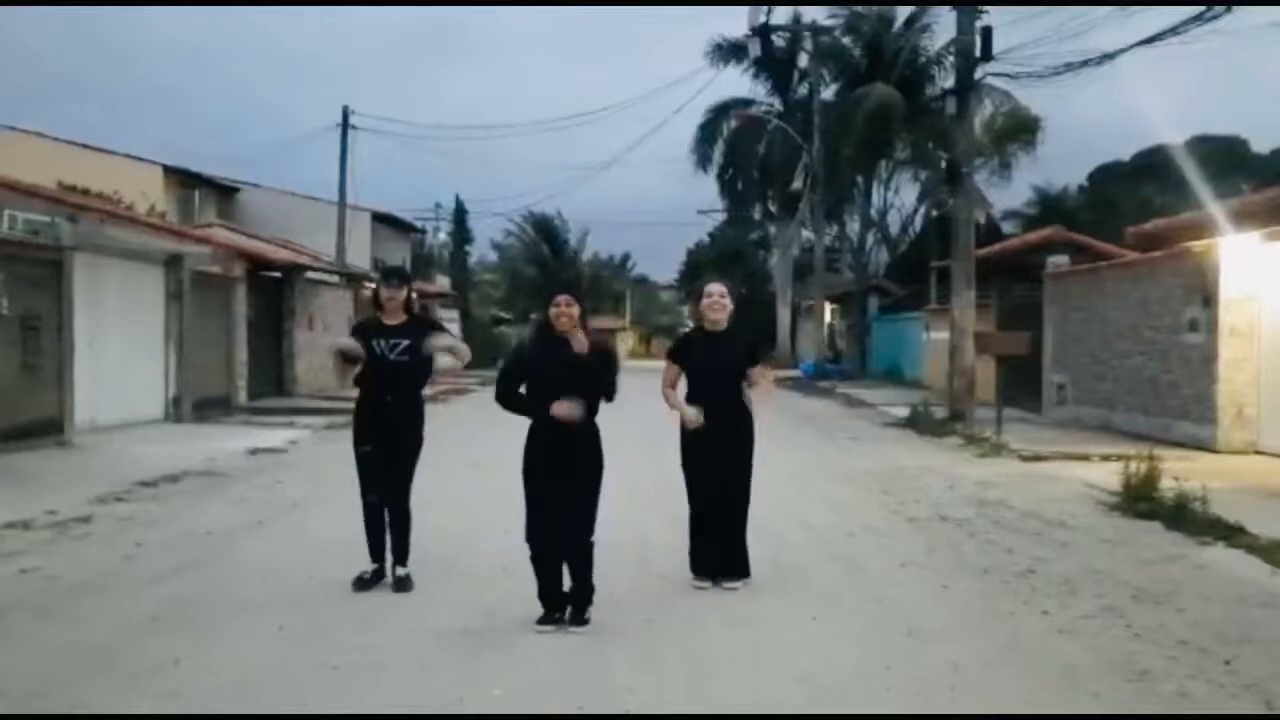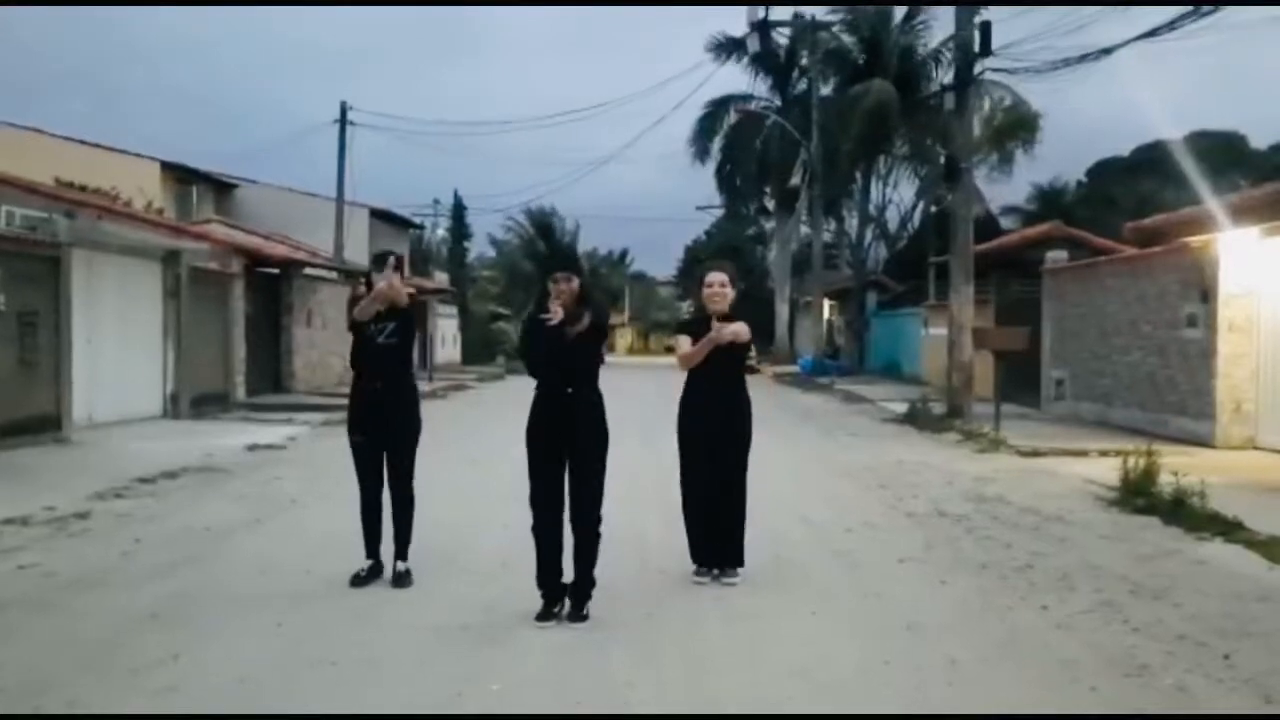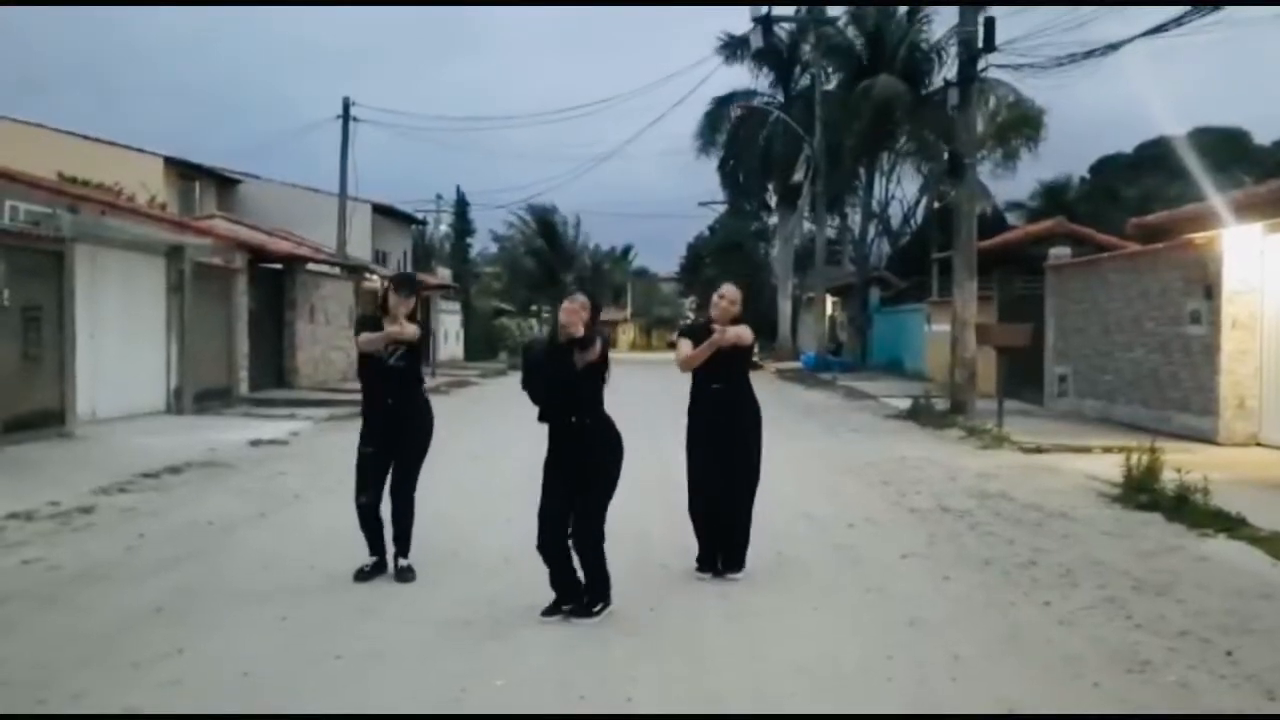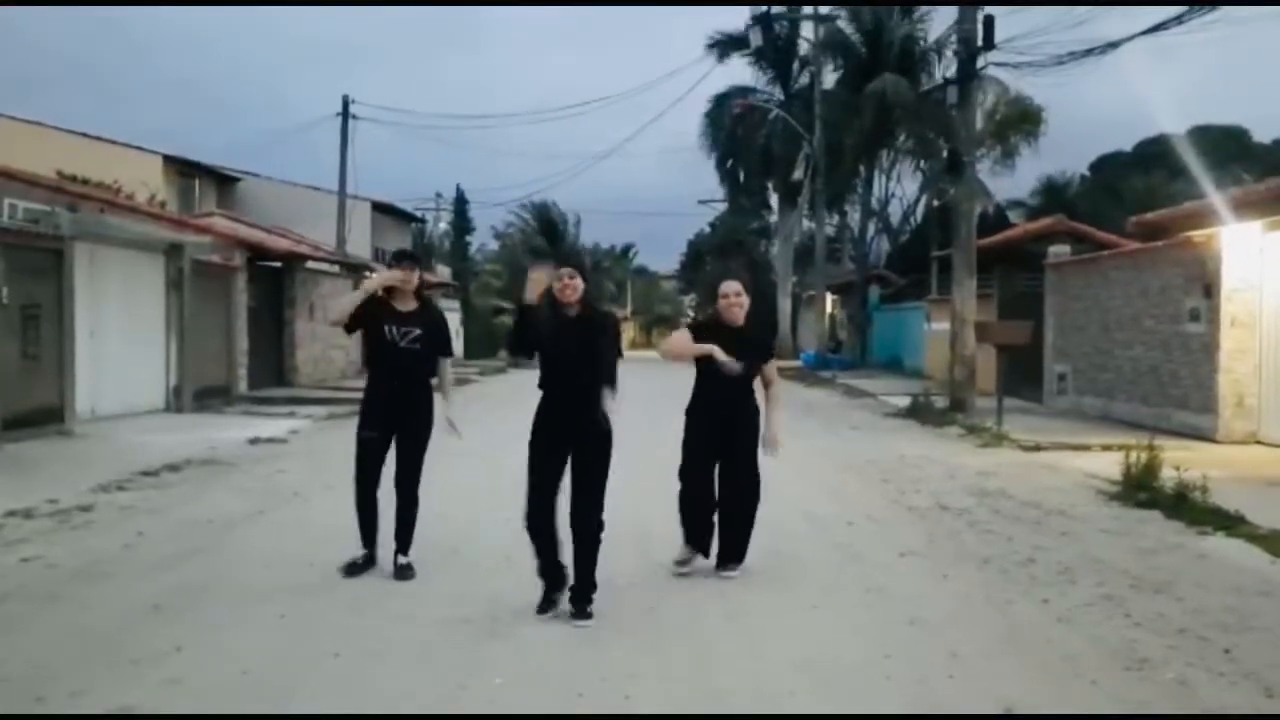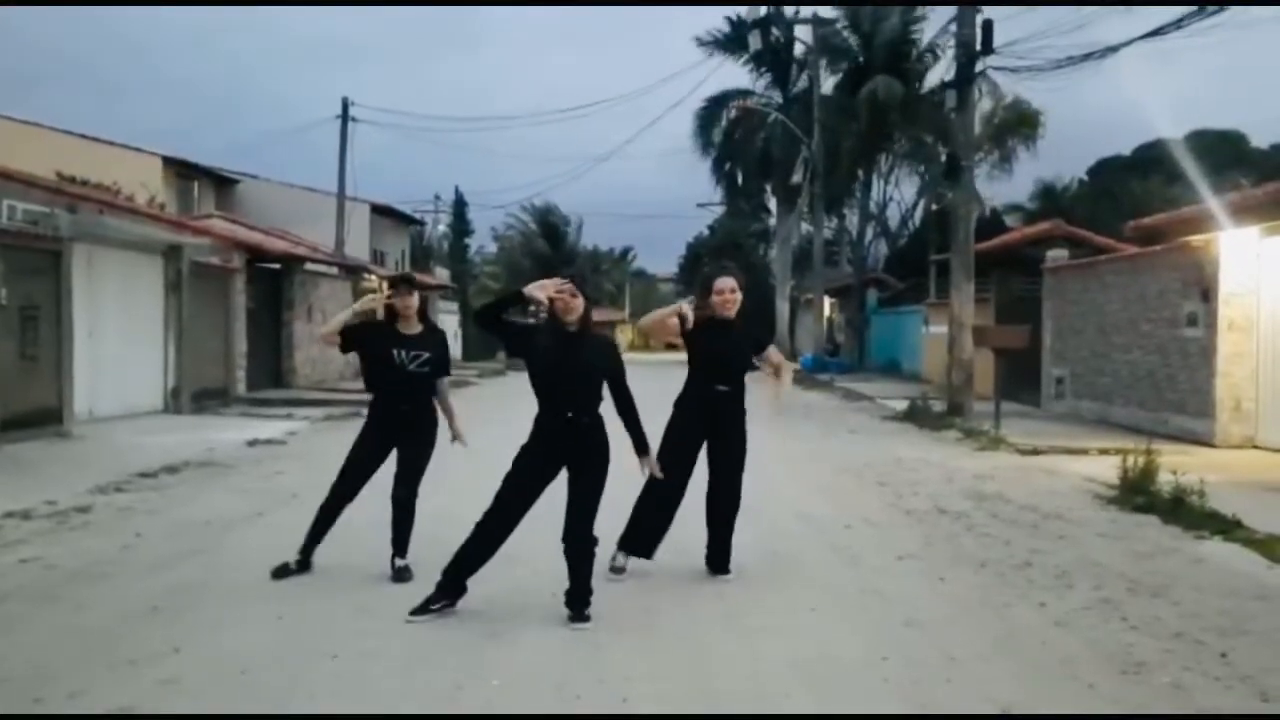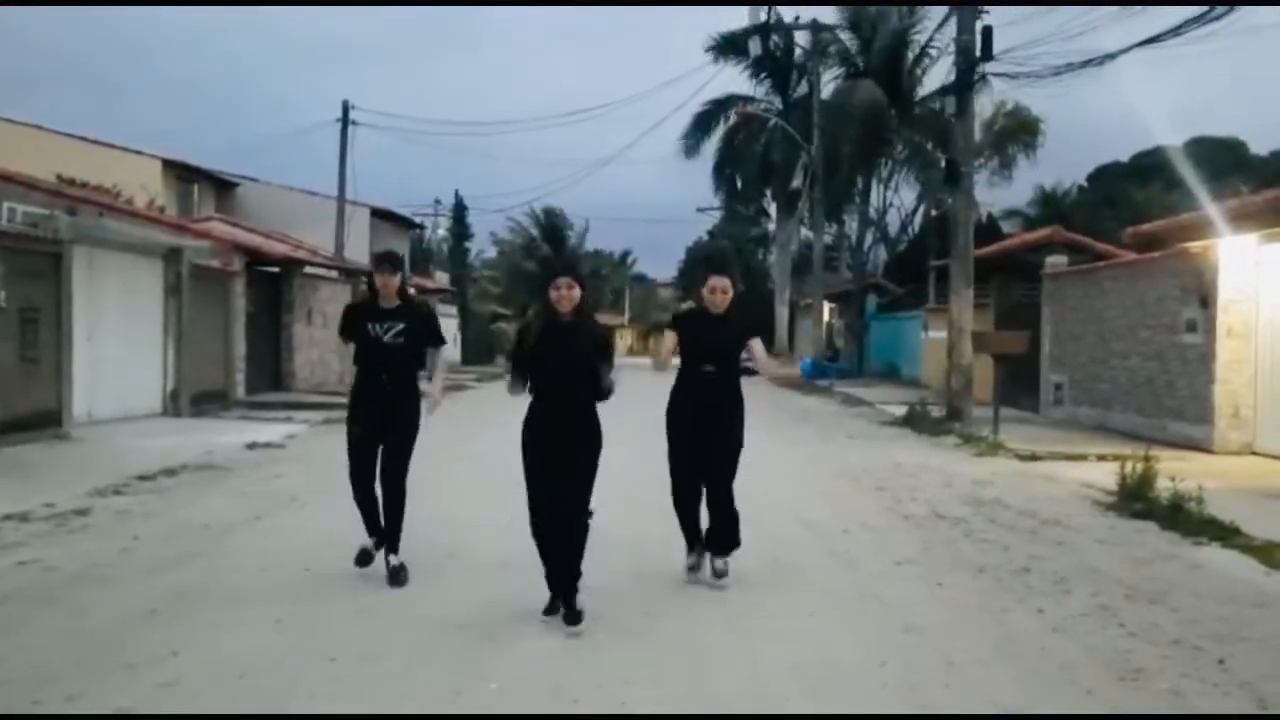
dt=0.5s
person 1, frame 1
left shoulder: (598, 351)
right shoulder: (530, 350)
left elbow: (606, 391)
right elbow: (504, 394)
left wrist: (586, 356)
right wrist: (548, 408)
left hip: (583, 448)
right hip: (542, 448)
left knee: (577, 533)
right knee: (541, 531)
left ankle: (580, 603)
right ankle: (552, 602)
person 1, frame 2
left shoulder: (593, 315)
right shoulder: (537, 320)
left elbow: (592, 329)
right elbow: (534, 366)
left wrist: (565, 321)
right wrist: (564, 332)
left hip: (586, 414)
right hip: (547, 414)
left knee: (585, 509)
right knee: (545, 508)
left ankle: (581, 596)
right ankle: (551, 595)
person 1, frame 3
left shoulder: (593, 346)
right shoulder: (538, 351)
right elbow: (538, 393)
left wrist: (579, 337)
right wrist: (573, 364)
left hip: (599, 445)
right hip: (561, 445)
left knee: (586, 529)
right knee: (549, 532)
left ankle: (598, 595)
right ankle: (567, 592)
person 1, frame 4
left shoulder: (603, 322)
right shoulder: (540, 321)
left elbow: (609, 361)
right elbow: (520, 349)
left wrist: (607, 391)
right wrist: (527, 303)
left hip: (591, 422)
right hip: (550, 418)
left knee: (587, 515)
right knee: (538, 511)
left ankle: (582, 597)
right ankle: (552, 581)
person 1, frame 5
left shoulder: (603, 347)
right shoulder: (536, 338)
left elbow: (622, 397)
right elbow: (484, 317)
left wrist: (642, 449)
right wrist: (525, 294)
left hip: (589, 441)
right hip: (547, 436)
left knee: (579, 531)
right knee: (500, 514)
left ankle: (579, 602)
right ankle: (449, 588)
person 1, frame 6
left shoulder: (596, 334)
right shoulder: (531, 332)
left elbow: (602, 390)
right elbow: (519, 380)
left wrist: (606, 380)
right wrist: (516, 380)
left hip: (580, 431)
right hip: (540, 428)
left knee: (574, 513)
right knee: (542, 517)
left ankle: (570, 597)
right ankle: (558, 590)
person 2, frame 1
left shoulder: (422, 326)
right shoulder: (365, 328)
left elbow: (465, 356)
left wrist: (449, 344)
right wrist: (343, 351)
left hip: (407, 419)
right hip: (370, 420)
left knee: (398, 496)
right knee: (372, 497)
left ankle: (401, 566)
right ankle: (376, 565)
person 2, frame 2
left shoulder: (405, 305)
right shoulder: (361, 301)
left elbow: (399, 296)
right elbow: (360, 315)
left wrist: (391, 288)
right wrist: (374, 294)
left hip: (401, 404)
right hip: (364, 404)
left knee: (401, 485)
right knee: (369, 488)
left ankle: (401, 560)
right ankle: (372, 560)
person 2, frame 3
left shoulder: (417, 329)
right shoulder: (368, 323)
left elbow: (411, 332)
right elbow: (363, 345)
left wrist: (402, 331)
right wrist: (387, 333)
left hip: (413, 421)
right hip: (376, 422)
left knee: (402, 493)
right knee: (366, 499)
left ankle: (402, 557)
right ankle: (377, 556)
person 2, frame 4
left shoulder: (432, 316)
right shoulder: (374, 308)
left elbow: (443, 364)
right elbow: (336, 318)
left wrist: (446, 406)
right wrist: (369, 287)
left hip: (417, 405)
right hip: (378, 402)
left knee: (408, 483)
right knee: (366, 480)
left ankle: (402, 554)
right ankle: (367, 551)
person 2, frame 5
left shoulder: (436, 337)
right shoulder: (375, 333)
left elbow: (440, 384)
right elbow: (325, 335)
left wrist: (453, 422)
right wrist: (359, 308)
left hip: (420, 426)
right hip: (381, 421)
left knee: (404, 494)
right knee: (342, 489)
left ankle: (400, 558)
right ankle: (304, 556)
person 2, frame 6
left shoulder: (419, 314)
right shoulder: (357, 311)
left elbow: (435, 352)
left wrist: (437, 383)
right wrist: (349, 372)
left hip: (404, 402)
right hip: (365, 401)
left knee: (394, 478)
right knee: (360, 477)
left ankle: (394, 553)
right ankle: (374, 537)
person 3, frame 1
left shoulder: (744, 343)
right shoulder: (687, 343)
left elbow: (760, 383)
right elbow: (668, 387)
left wrist: (753, 397)
right wrist: (682, 409)
left hip: (736, 430)
right hip: (698, 430)
left knee: (734, 497)
right knee: (702, 497)
left ankle: (731, 568)
right ankle: (704, 567)
person 3, frame 2
left shoulder: (739, 326)
right shoulder: (690, 326)
left elbow: (741, 333)
right elbow: (684, 360)
left wrist: (727, 333)
right wrist: (711, 338)
left hip: (733, 411)
right hip: (695, 411)
left knee: (730, 484)
right knee: (697, 485)
left ankle: (729, 561)
right ankle: (703, 559)
person 3, frame 3
left shoulder: (743, 331)
right shoulder: (691, 331)
left elbow: (741, 335)
right elbow: (684, 363)
left wrist: (728, 335)
right wrist: (713, 343)
left hip: (741, 416)
right hip: (703, 415)
left knee: (739, 488)
right knee: (704, 490)
left ankle: (732, 559)
right ankle: (707, 558)
person 3, frame 4
left shoulder: (758, 339)
right shoulder: (704, 329)
left elbow: (770, 382)
right elbow: (667, 350)
left wrist: (771, 422)
right wrist: (709, 349)
left hip: (743, 418)
right hip: (703, 416)
left knee: (743, 488)
right knee: (694, 484)
left ankle: (730, 556)
right ankle: (694, 545)
person 3, frame 5
left shoulder: (750, 335)
right shoulder: (695, 326)
left elbow: (781, 365)
right elbow: (645, 325)
left wrist: (783, 379)
right wrist: (679, 308)
left hip: (731, 416)
right hip: (691, 411)
left knee: (726, 491)
right knee: (665, 480)
left ankle: (719, 560)
right ankle: (627, 548)
person 3, frame 6
left shoulder: (741, 325)
right shoulder: (684, 320)
left elbow: (762, 363)
right elbow: (662, 362)
left wrist: (782, 368)
right wrist: (662, 353)
left hip: (726, 408)
right hip: (686, 405)
left knee: (720, 481)
right knee: (685, 482)
left ankle: (720, 551)
right ankle: (695, 547)
